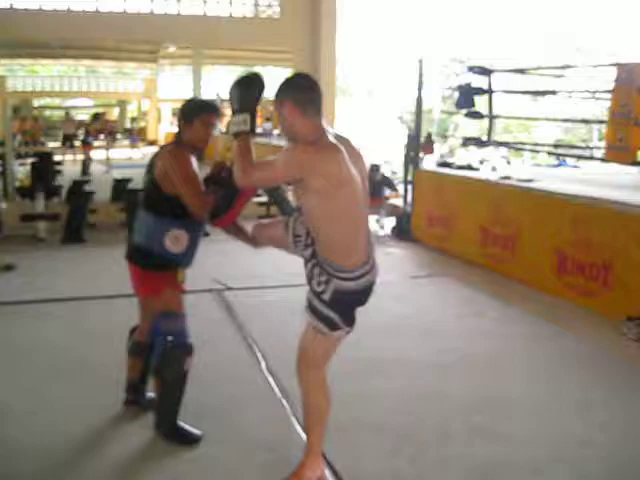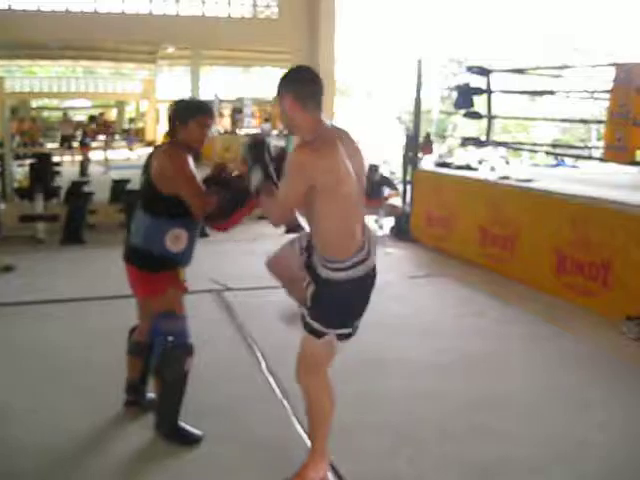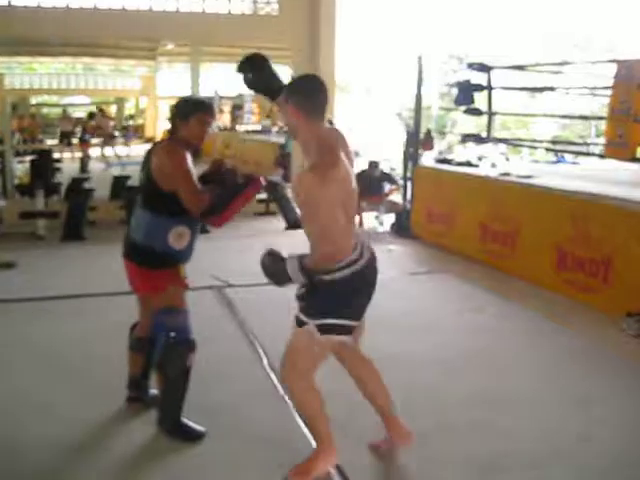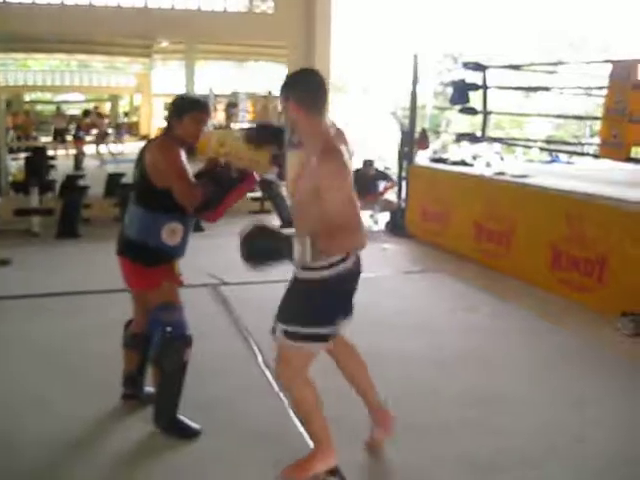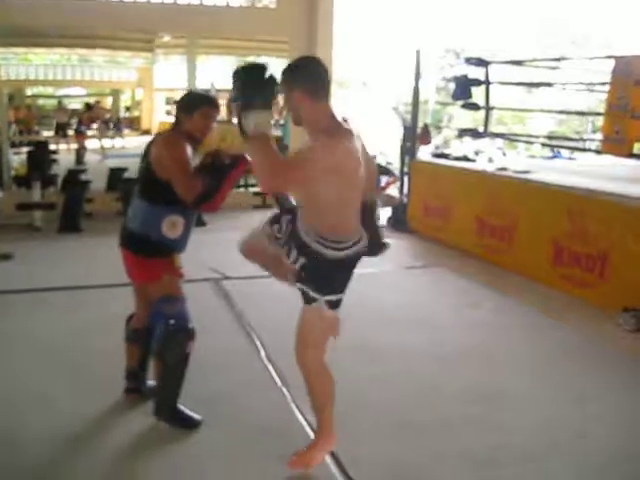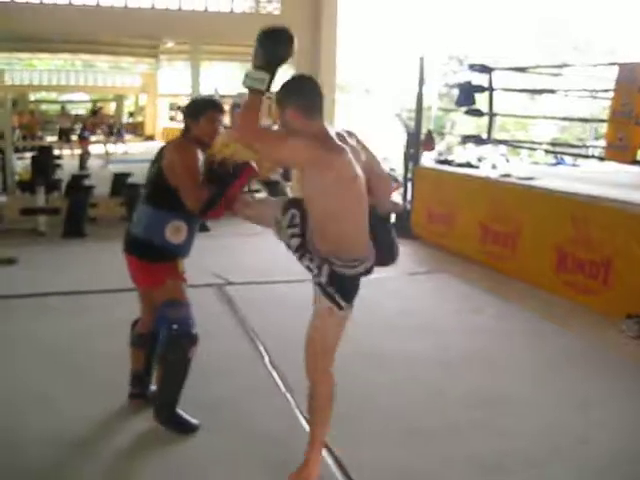
dt=0.1s
person 1, frame 1
left shoulder: (307, 154)
right shoulder: (344, 146)
left elbow: (246, 178)
left wrist: (241, 121)
left hip: (344, 280)
right hip: (331, 245)
left knee: (310, 366)
right knee: (269, 230)
person 1, frame 2
left shoulder: (307, 155)
right shoulder: (340, 138)
left elbow: (276, 212)
left wrist: (260, 185)
left hip: (342, 275)
right hip: (339, 249)
left knee: (310, 369)
right knee: (279, 263)
right ankle: (312, 314)
person 1, frame 3
left shoulder: (318, 173)
right shoulder: (333, 140)
left elbow: (330, 253)
right elbow: (301, 112)
left wrist: (293, 267)
right wrist: (272, 86)
left hip: (341, 281)
right hip: (359, 266)
left knee: (293, 371)
right knee: (348, 356)
right ankle: (395, 429)
person 1, frame 4
left shoulder: (327, 165)
right shoulder: (326, 140)
left elbow: (354, 238)
left hip: (322, 278)
right hip: (328, 270)
left knee: (288, 372)
right knee: (334, 345)
right ankle: (379, 416)
person 1, frame 5
left shoulder: (331, 145)
right shoulder: (342, 133)
left elbow: (274, 181)
right elbow: (370, 183)
left wrist: (253, 122)
right wrist: (362, 213)
left hip: (333, 256)
left knee: (307, 354)
right knee: (252, 248)
left ankle: (325, 436)
person 1, frame 6
left shoulder: (314, 152)
right shoulder: (340, 143)
left elbow: (245, 136)
right elbow: (382, 186)
left wrist: (259, 75)
right wrist: (377, 226)
left hip: (341, 268)
right hip: (310, 229)
left knee: (317, 360)
right knee: (257, 211)
person 2, frame 1
left shoulder: (176, 154)
right shoulder: (178, 157)
left elbow: (196, 203)
right elbow: (201, 209)
left wrist: (219, 183)
right wrist: (228, 183)
left hip: (151, 255)
right hip: (157, 262)
left knee: (149, 326)
right knee: (174, 341)
left ankle: (134, 392)
right ankle: (166, 422)
person 2, frame 2
left shoulder: (169, 154)
right shoulder: (174, 157)
left elbow: (188, 203)
right elbow: (202, 206)
left hip: (146, 256)
right hip: (153, 262)
left knee: (149, 327)
right knee: (175, 342)
left ankle: (135, 393)
right ankle: (167, 423)
person 2, frame 3
left shoulder: (166, 150)
right shoulder: (173, 153)
left elbow: (185, 201)
right elbow: (198, 204)
left wrist: (214, 180)
right wrist: (224, 183)
left hip: (145, 252)
right hip: (155, 259)
left knee: (149, 323)
right knee: (178, 338)
left ankle: (136, 389)
right ankle: (169, 418)
person 2, frame 4
left shoulder: (161, 147)
right shoulder: (167, 150)
left elbow: (180, 197)
right elbow: (191, 199)
left wrist: (208, 179)
right wrist: (216, 179)
left hip: (139, 249)
right hip: (148, 255)
left knee: (144, 320)
right knee: (174, 334)
left ankle: (132, 386)
right ankle: (166, 415)
person 2, frame 5
left shoulder: (168, 142)
right shoulder: (174, 144)
left elbow: (183, 191)
right elbow: (191, 193)
left wrist: (209, 172)
right wrist: (217, 171)
left hip: (141, 241)
right hip: (151, 248)
left knee: (146, 314)
right knee: (177, 325)
left ankle: (134, 381)
right ankle: (166, 405)
person 2, frame 6
left shoulder: (179, 149)
right shoulder: (185, 150)
left elbow: (189, 198)
right elbow: (196, 202)
left wrist: (215, 181)
right wrist: (221, 179)
left hip: (145, 246)
right hip: (154, 252)
left knee: (151, 319)
right knee: (181, 330)
left ankle: (139, 386)
right ankle: (165, 409)
